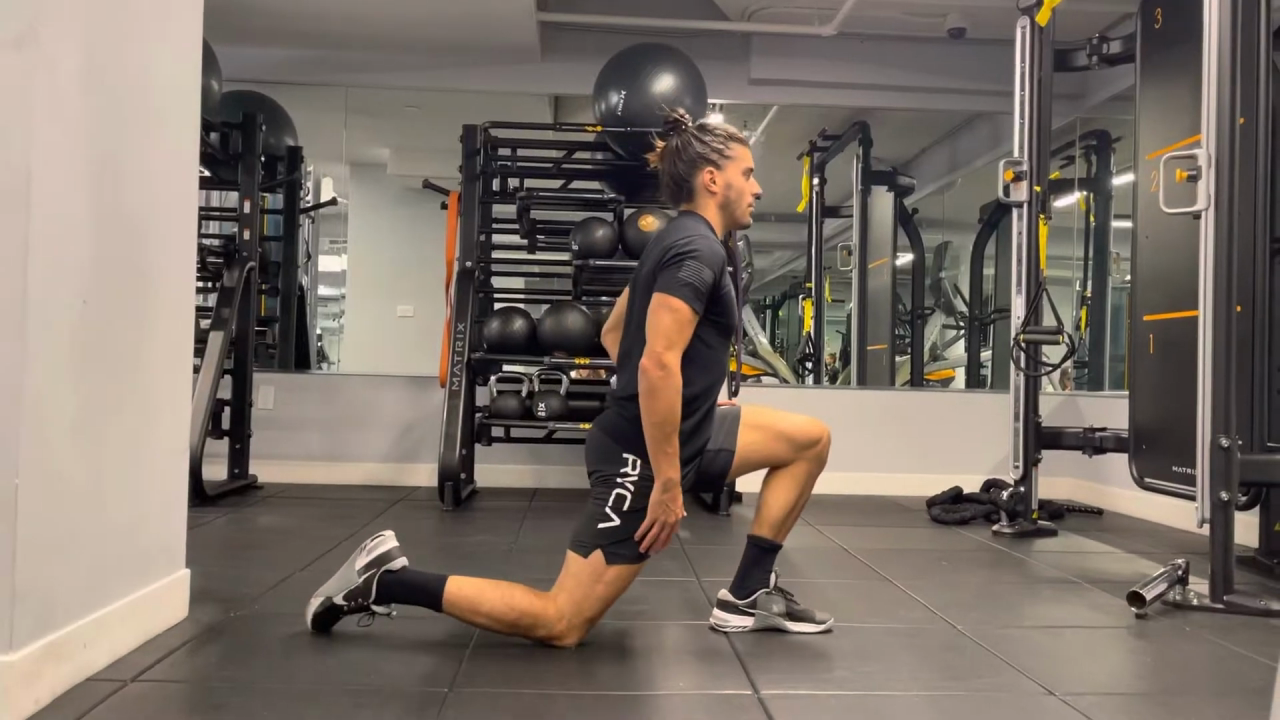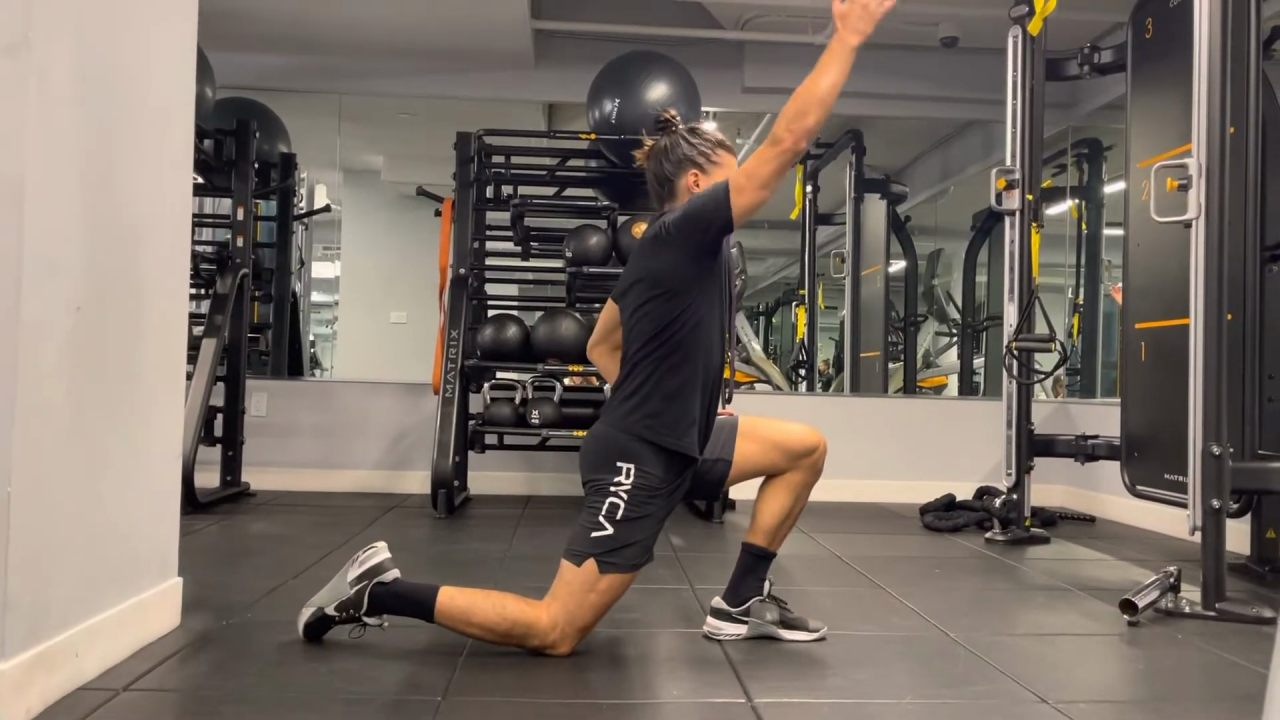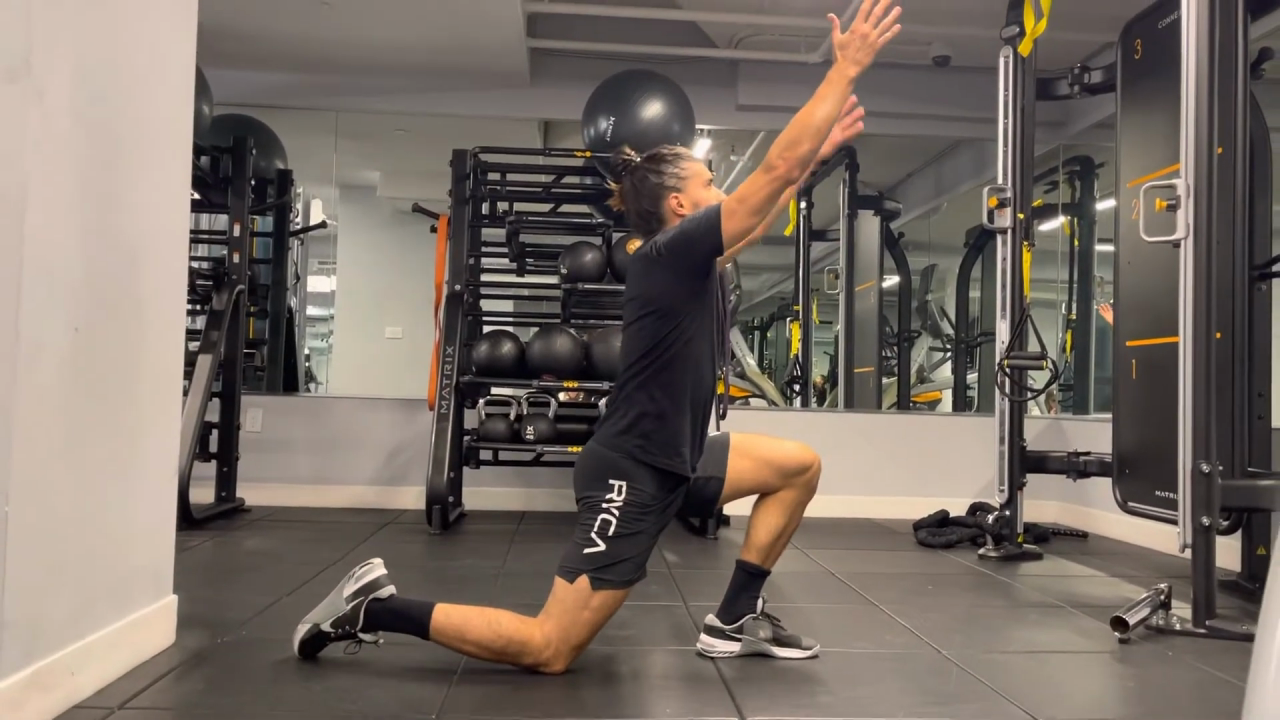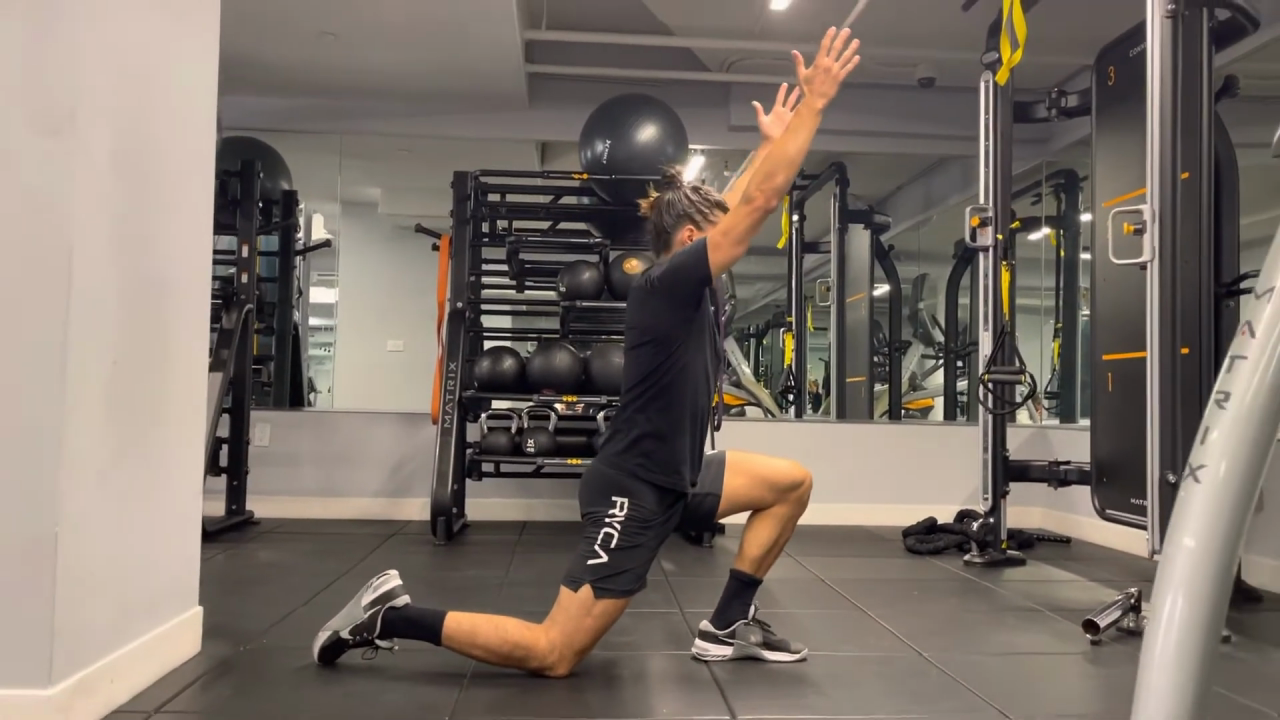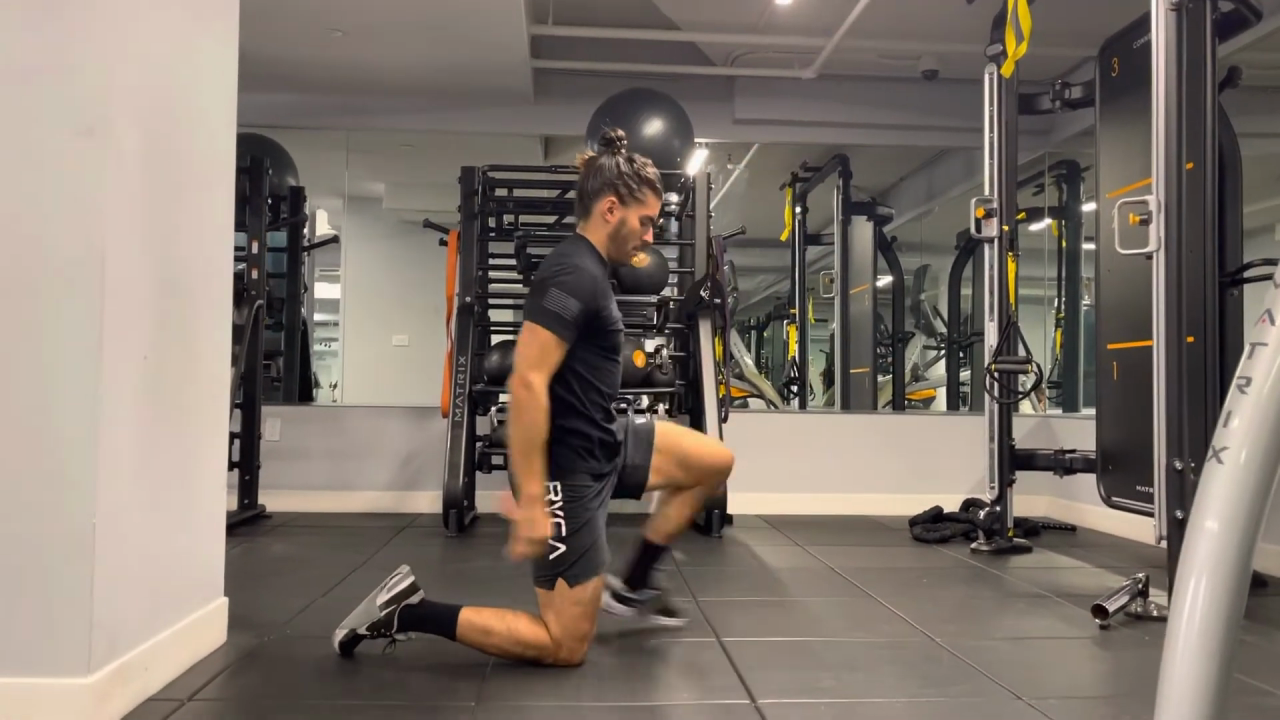
dt=1s
person 1, frame 1
left shoulder: (679, 240)
right shoulder: (699, 250)
left elbow: (614, 332)
right elbow: (658, 363)
right wrist: (668, 484)
left hip: (674, 433)
right hip: (644, 453)
left knee: (809, 440)
right knee: (561, 623)
left ankle: (749, 593)
right ankle: (386, 582)
person 1, frame 2
left shoulder: (666, 250)
right shoulder: (684, 233)
left elbow: (601, 346)
right elbow: (786, 142)
left hip: (671, 440)
right hip: (641, 461)
left knee: (804, 449)
right knee: (554, 631)
left ankle: (742, 602)
right ankle: (381, 592)
person 1, frame 3
left shoulder: (678, 262)
right shoulder: (671, 254)
left elbow: (763, 200)
right elbow: (777, 172)
left wrist: (818, 140)
right wrist: (847, 66)
left hip: (667, 458)
right hip: (631, 474)
left knee: (799, 465)
right knee: (548, 650)
left ankle: (735, 619)
right ankle: (379, 608)
person 1, frame 4
left shoulder: (676, 288)
right shoulder: (669, 284)
left elbow: (737, 207)
right elbow: (760, 201)
left wrist: (770, 139)
right wrist: (815, 100)
left hip: (668, 478)
right hip: (634, 492)
left knee: (791, 483)
right knee: (553, 654)
left ankle: (729, 625)
right ankle: (391, 617)
person 1, frame 5
left shoulder: (587, 267)
right shoulder: (572, 274)
right elbow: (527, 384)
right wrist: (532, 501)
right hip: (569, 467)
left knee: (714, 462)
right knee: (564, 645)
left ankle: (633, 585)
right ankle: (406, 614)
